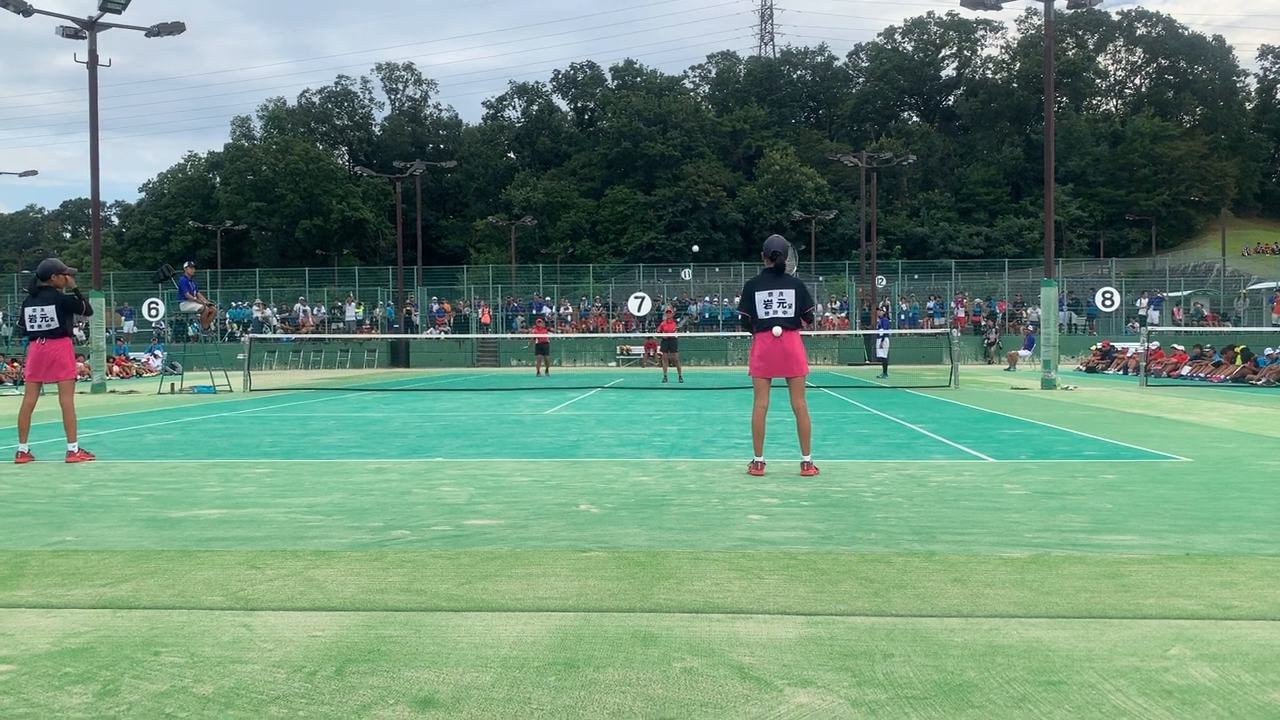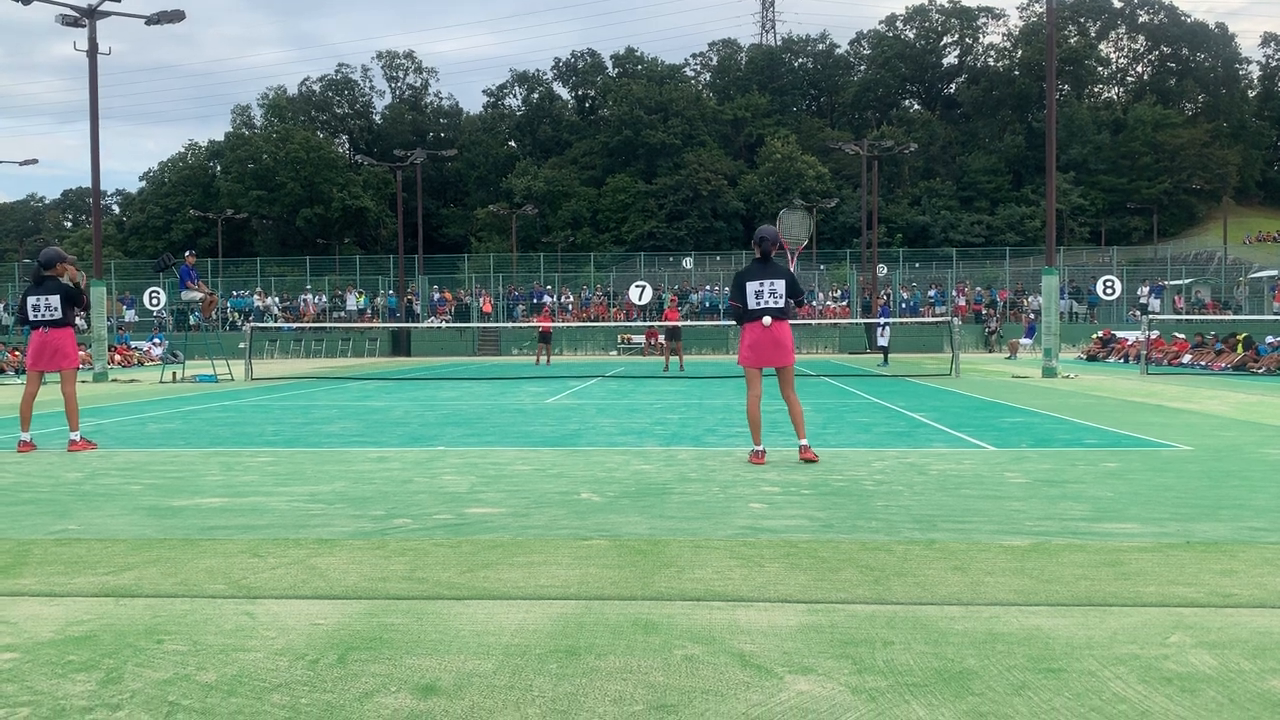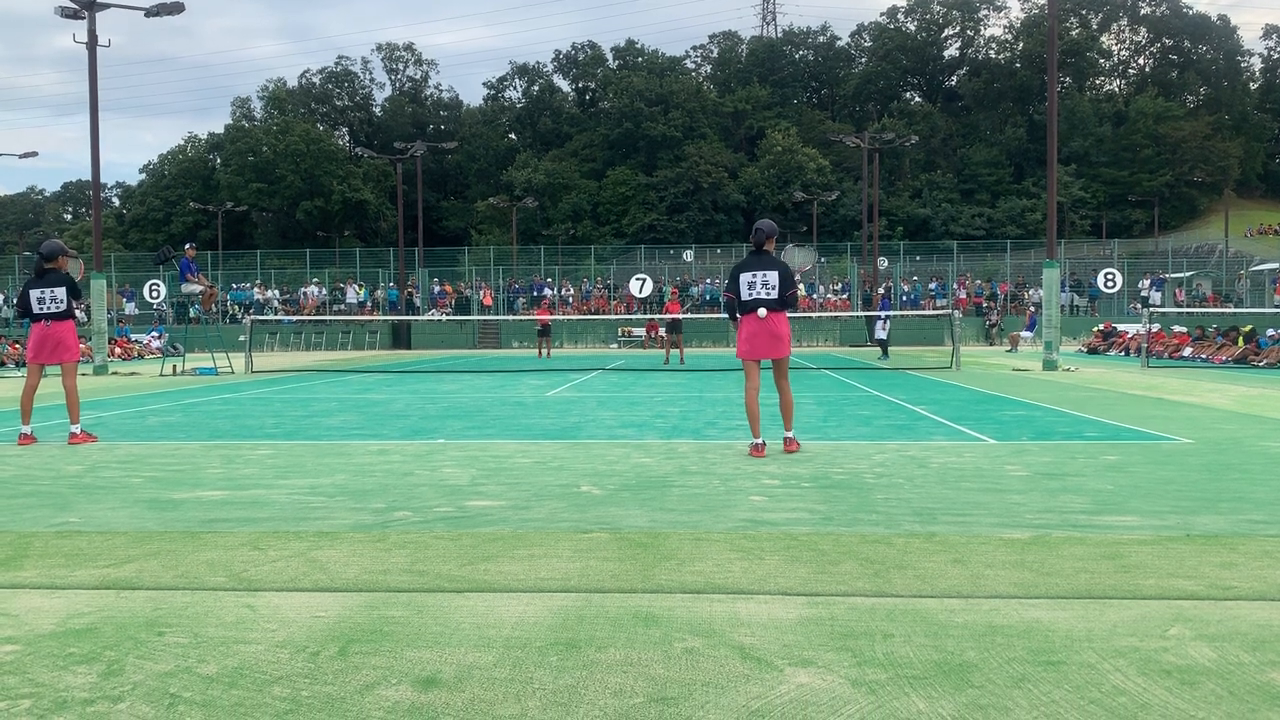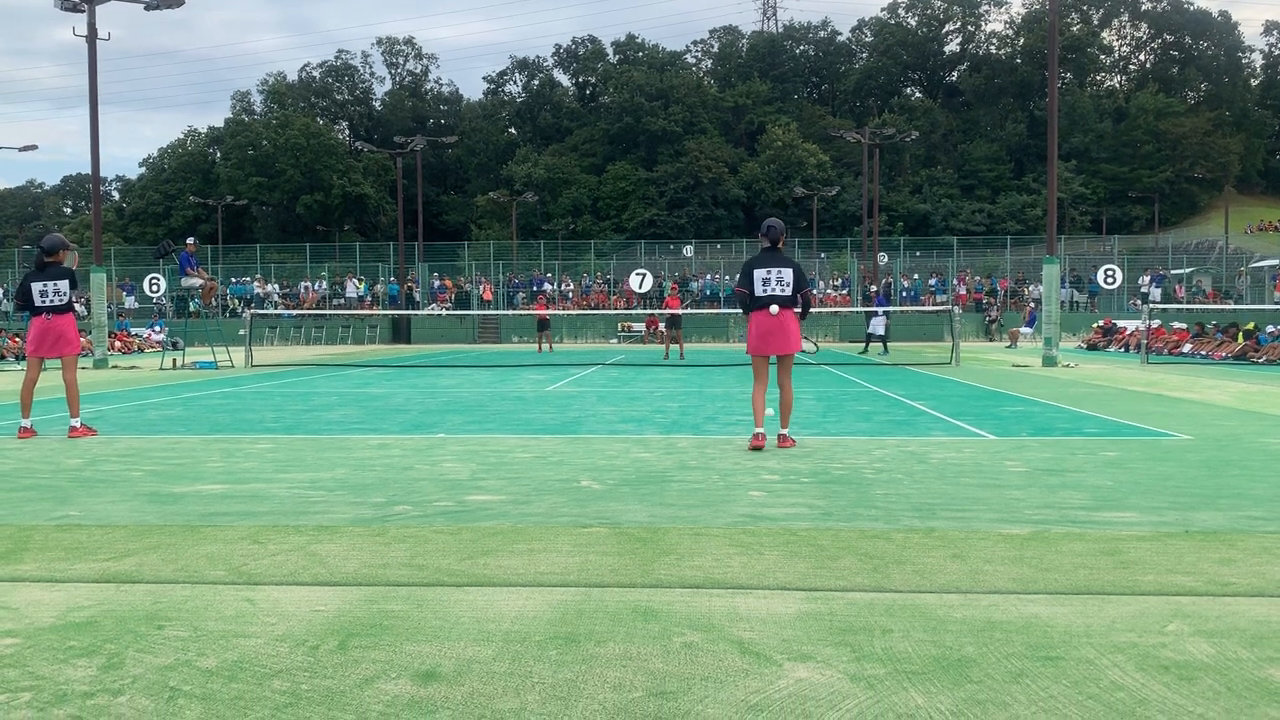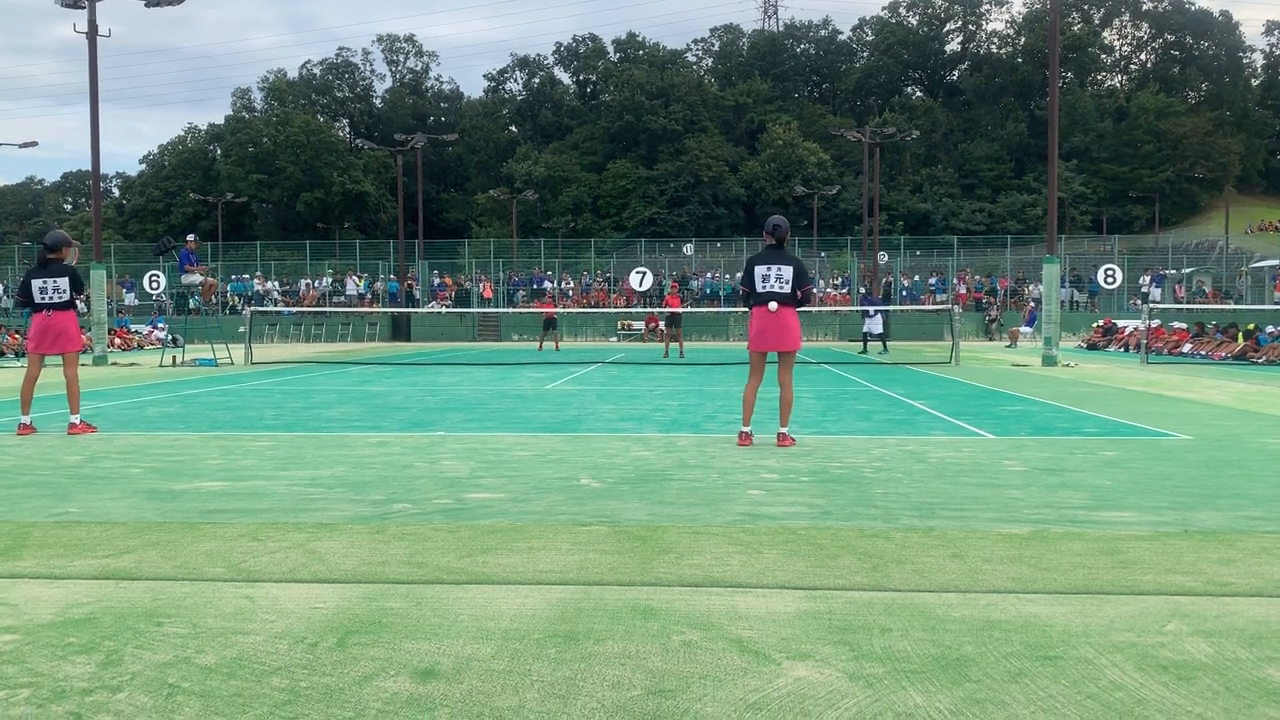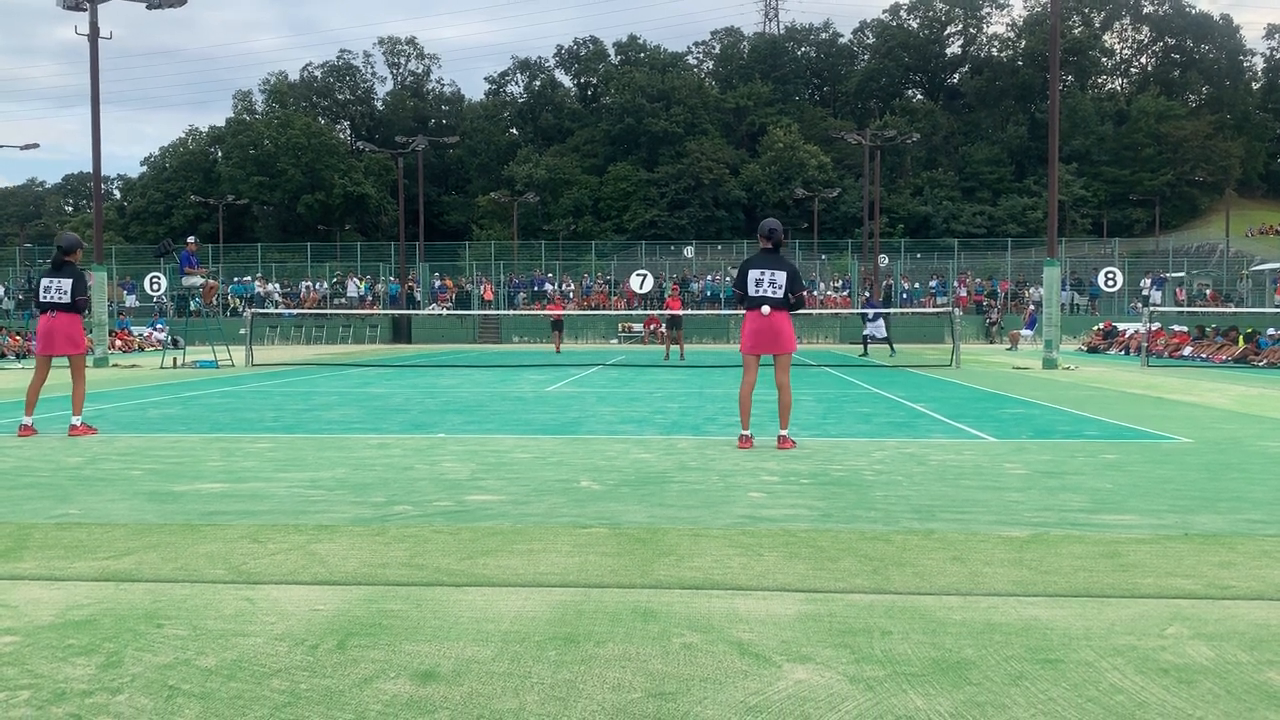
dt=0.4s
person 1, frame 1
left shoulder: (752, 285)
right shoulder: (796, 284)
left elbow: (745, 322)
right elbow: (809, 318)
left hip: (763, 344)
right hip: (791, 344)
left knee: (760, 405)
right knee: (799, 405)
left ankle: (758, 461)
right ankle: (806, 462)
person 1, frame 2
left shoulder: (742, 275)
right shoulder: (784, 273)
left elbow: (736, 312)
right elbow: (800, 302)
left hip: (753, 335)
right hip: (780, 333)
left knee: (754, 395)
right knee: (790, 394)
left ankle: (758, 450)
right ankle: (804, 446)
person 1, frame 3
left shoulder: (739, 268)
right shoulder: (780, 266)
left elbow: (729, 303)
right elbow: (792, 301)
left wrist: (734, 320)
left hip: (750, 326)
right hip: (776, 325)
left knee: (752, 387)
right knee: (783, 384)
left ankle: (758, 443)
right ankle: (789, 438)
person 1, frame 4
left shoulder: (751, 264)
right shoulder: (792, 265)
left elbow: (742, 298)
right elbow: (806, 299)
left wrist: (748, 313)
right wrist: (801, 318)
left hip: (760, 322)
right hip: (786, 322)
left knee: (760, 382)
right knee: (785, 382)
left ankle: (759, 433)
right ankle: (784, 434)
person 1, frame 5
left shoulder: (754, 261)
right shoulder: (795, 263)
left elbow: (745, 296)
right elbow: (807, 297)
left hip: (760, 319)
right hip: (787, 320)
left knee: (754, 378)
right knee: (785, 379)
left ankle: (745, 431)
right ankle: (783, 433)
person 1, frame 6
left shoulder: (748, 264)
right shoulder: (788, 267)
left elbow: (738, 298)
right elbow: (800, 302)
left hip: (753, 323)
right hip: (780, 324)
left knee: (748, 381)
right knee: (783, 382)
left ankle: (745, 435)
right ankle: (783, 435)
person 2, frame 1
left shoulder: (28, 300)
right shoulder: (61, 298)
left elbow: (23, 329)
right elbow: (88, 311)
right wrist: (74, 289)
left hip: (36, 348)
right hip: (59, 348)
left knee: (28, 401)
right knee: (66, 400)
left ankle: (22, 450)
right ankle: (73, 450)
person 2, frame 2
left shoulder: (30, 290)
right shoulder: (64, 289)
left elbow: (22, 319)
right elbow: (85, 306)
right wrist: (76, 282)
left hip: (38, 338)
right hip: (62, 337)
left knee: (30, 390)
right knee: (68, 389)
left ankle: (24, 439)
right ankle: (75, 439)
person 2, frame 3
left shoulder: (30, 283)
right shoulder: (65, 280)
left elbow: (21, 313)
right elbow: (78, 296)
left hip: (38, 331)
right hip: (63, 330)
left knee: (31, 383)
right knee: (69, 382)
left ankle: (25, 432)
right ankle: (75, 432)
person 2, frame 4
left shoulder: (30, 277)
right shoulder: (67, 273)
left elbow: (20, 305)
left hip: (39, 324)
right hip: (63, 323)
left knee: (31, 376)
right knee: (70, 376)
left ankle: (25, 425)
right ankle: (75, 425)
person 2, frame 5
left shoulder: (32, 273)
right shoulder: (68, 270)
left elbow: (22, 301)
right elbow: (80, 291)
left hip: (40, 321)
right hip: (65, 320)
left knee: (31, 373)
right knee: (71, 373)
left ankle: (24, 422)
right ankle: (75, 422)
person 2, frame 6
left shoulder: (46, 274)
right shoulder: (77, 274)
left elbow: (37, 302)
right elbow: (81, 305)
right wrist: (83, 308)
left hip: (46, 322)
right hip: (69, 323)
left knee: (39, 376)
right knee: (78, 377)
left ankle: (26, 423)
right ankle: (76, 424)
